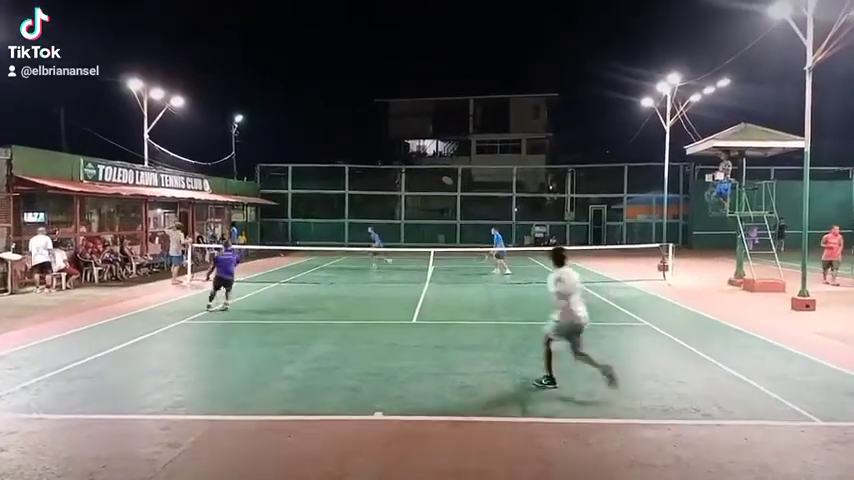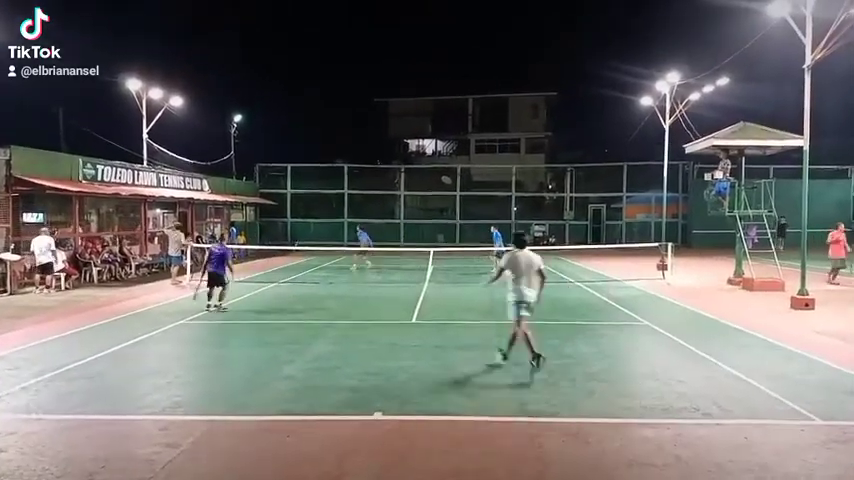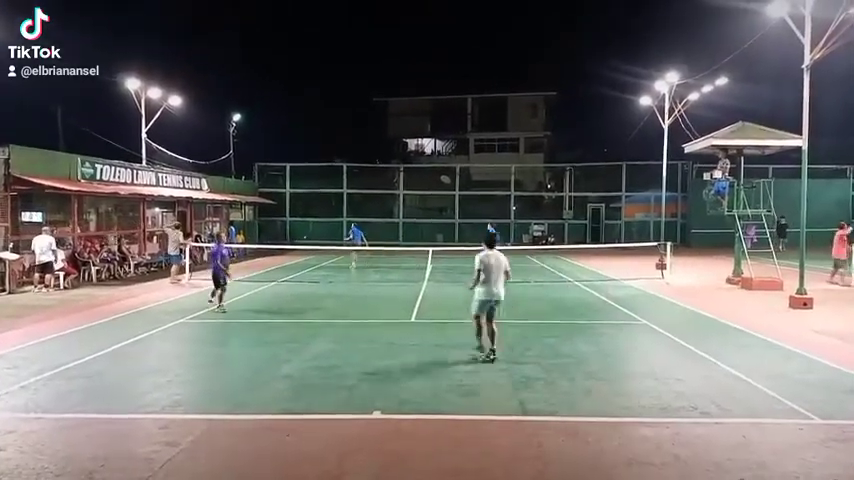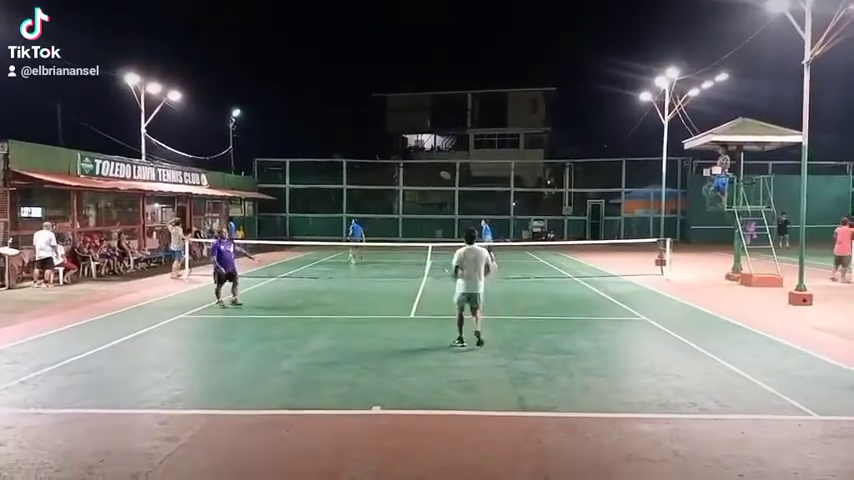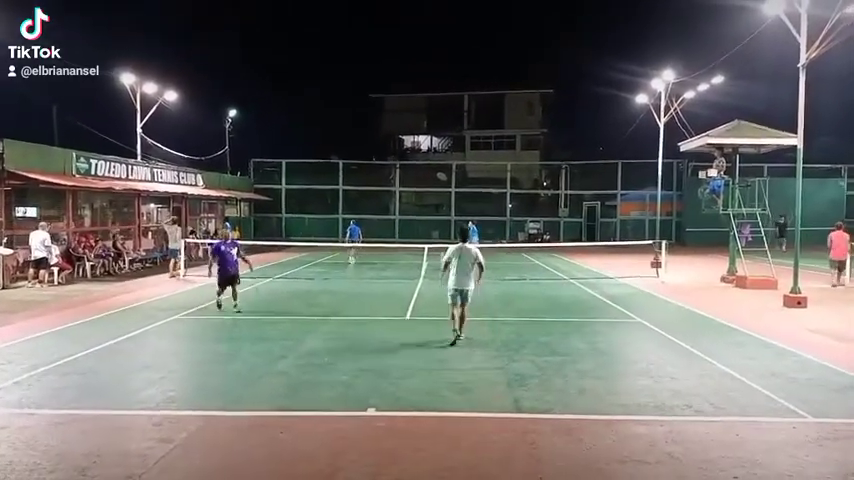
dt=0.3s
person 1, frame 1
left shoulder: (555, 277)
right shoulder: (574, 274)
left elbow: (559, 298)
left wrist: (560, 313)
left hip: (565, 318)
right hip: (581, 317)
left knee: (546, 340)
right knee: (578, 353)
person 1, frame 2
left shoulder: (510, 256)
right shoulder: (536, 257)
left elbow: (498, 275)
right elbow: (543, 277)
left wrist: (490, 280)
right wrist: (539, 293)
left hip: (517, 296)
right hip: (530, 296)
left knee: (521, 327)
right knee: (517, 325)
left ankle: (536, 355)
person 1, frame 3
left shoulder: (481, 256)
right shoulder: (502, 257)
left elbow: (477, 277)
right elbow: (507, 276)
left wrist: (473, 286)
left hip: (484, 293)
right hip: (498, 294)
left knee: (477, 318)
right knee: (490, 322)
left ankle: (480, 346)
right ankle: (492, 350)
person 1, frame 4
left shoulder: (460, 252)
right shoulder: (484, 252)
left elbow: (455, 273)
right elbow: (488, 270)
left wrist: (456, 277)
left hip: (463, 287)
right hip: (477, 287)
left knee: (460, 311)
right knee: (476, 313)
left ankle: (460, 338)
right ankle: (478, 332)
person 1, frame 5
left shoulder: (452, 249)
right shoulder: (475, 250)
left elbow: (444, 267)
right elbow: (482, 268)
left wrist: (443, 274)
right wrist: (478, 278)
left hip: (454, 283)
right hip: (468, 284)
left knee: (454, 309)
right knee: (463, 307)
left ankle: (455, 331)
right ankle: (460, 333)
